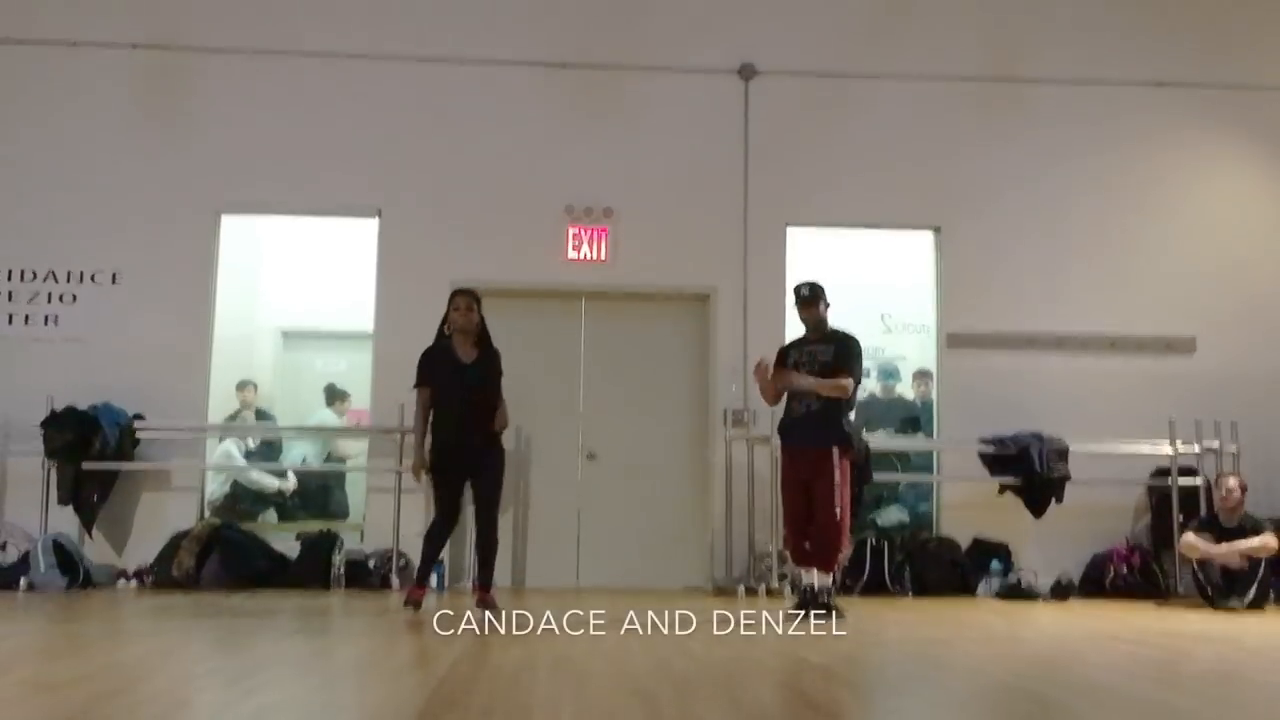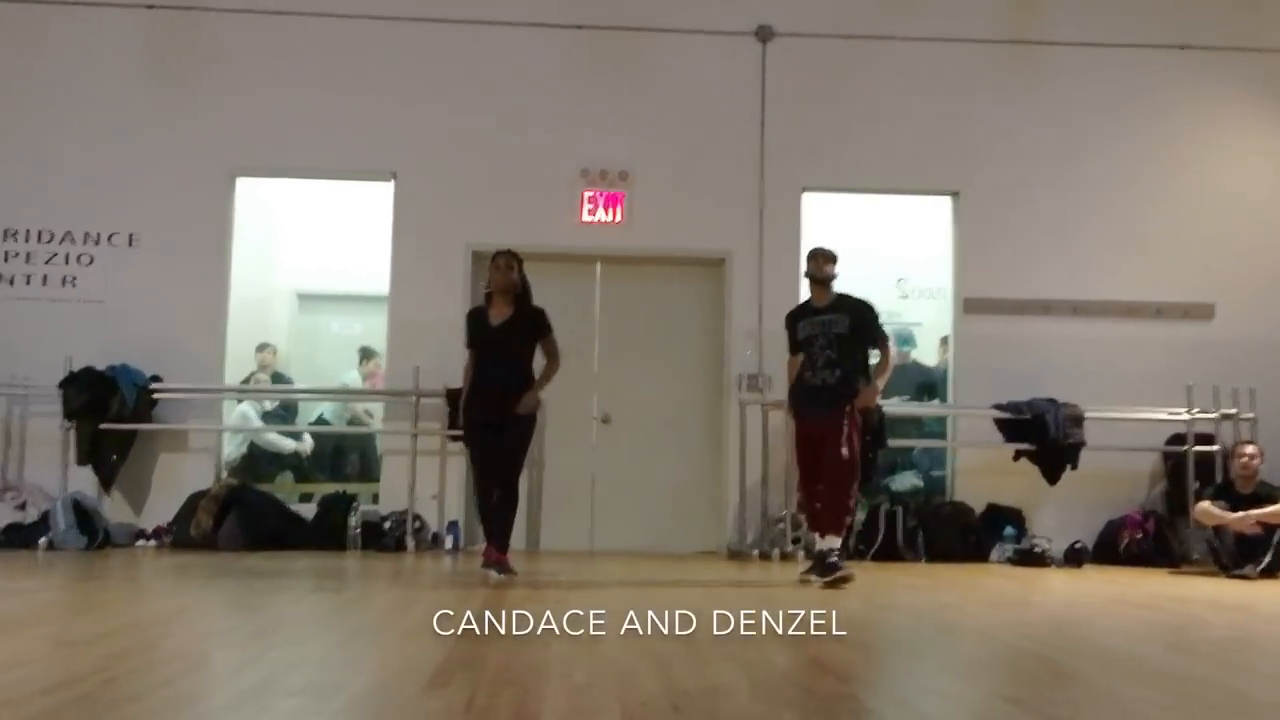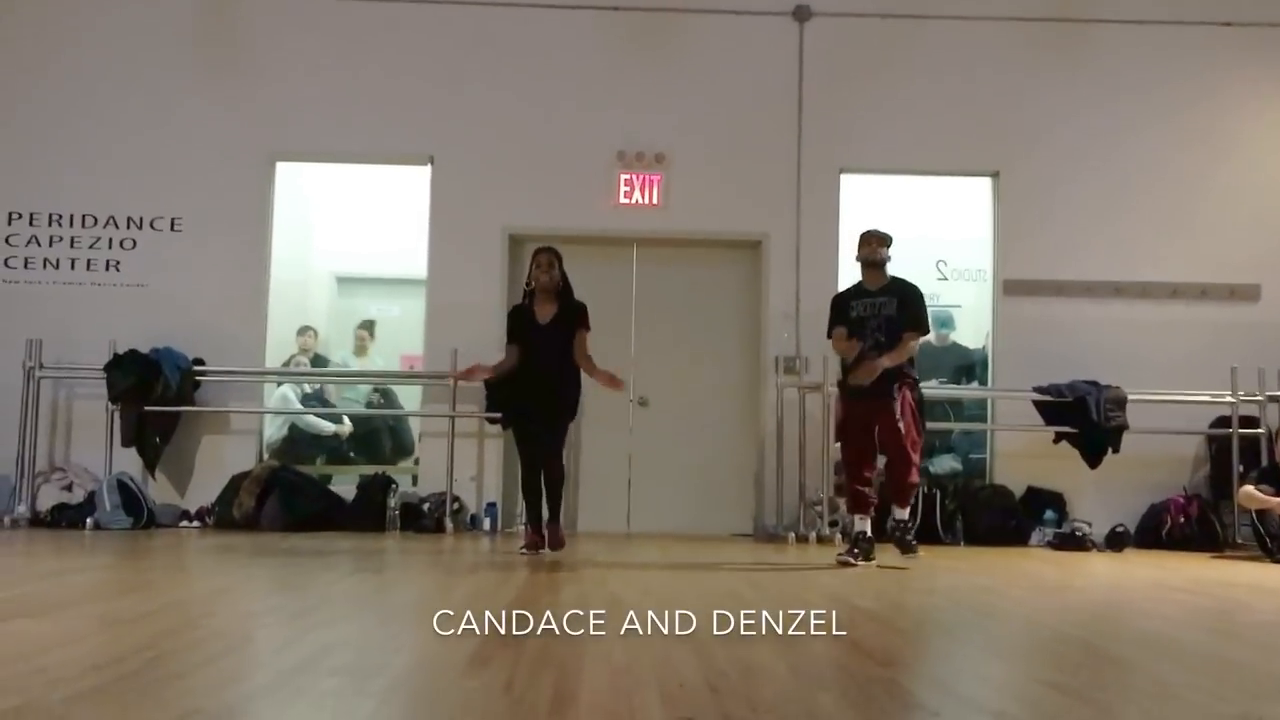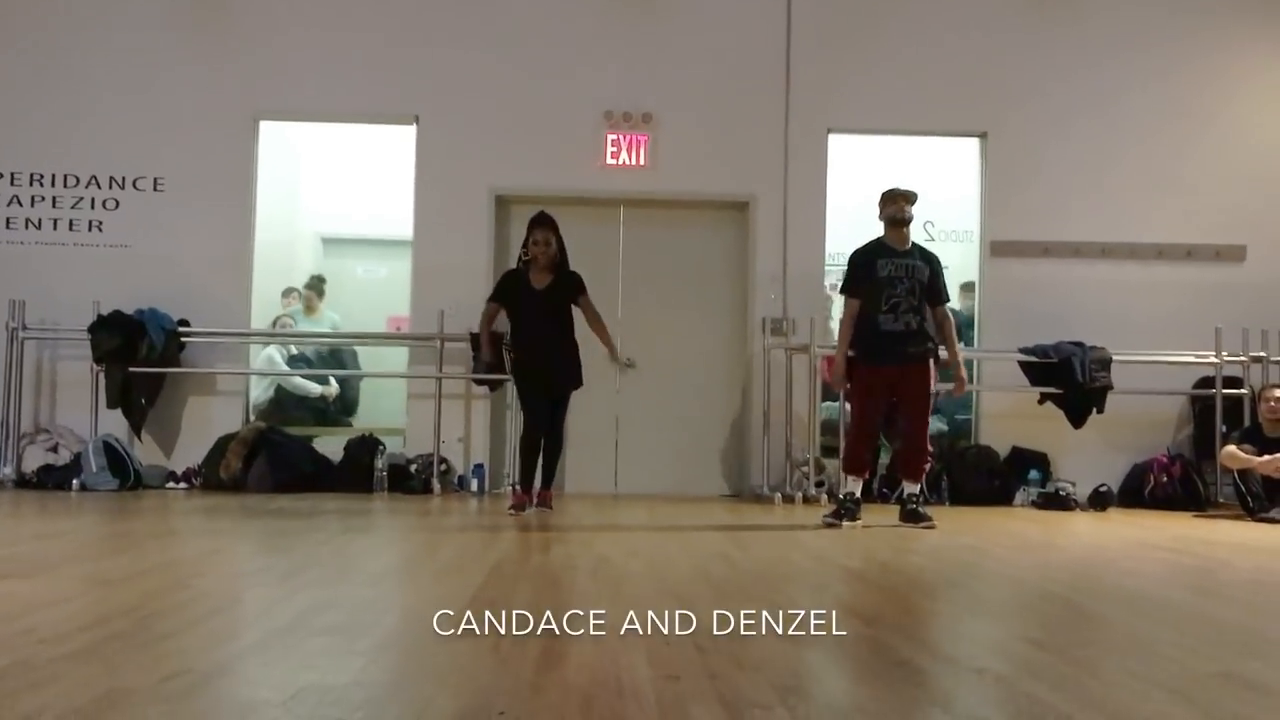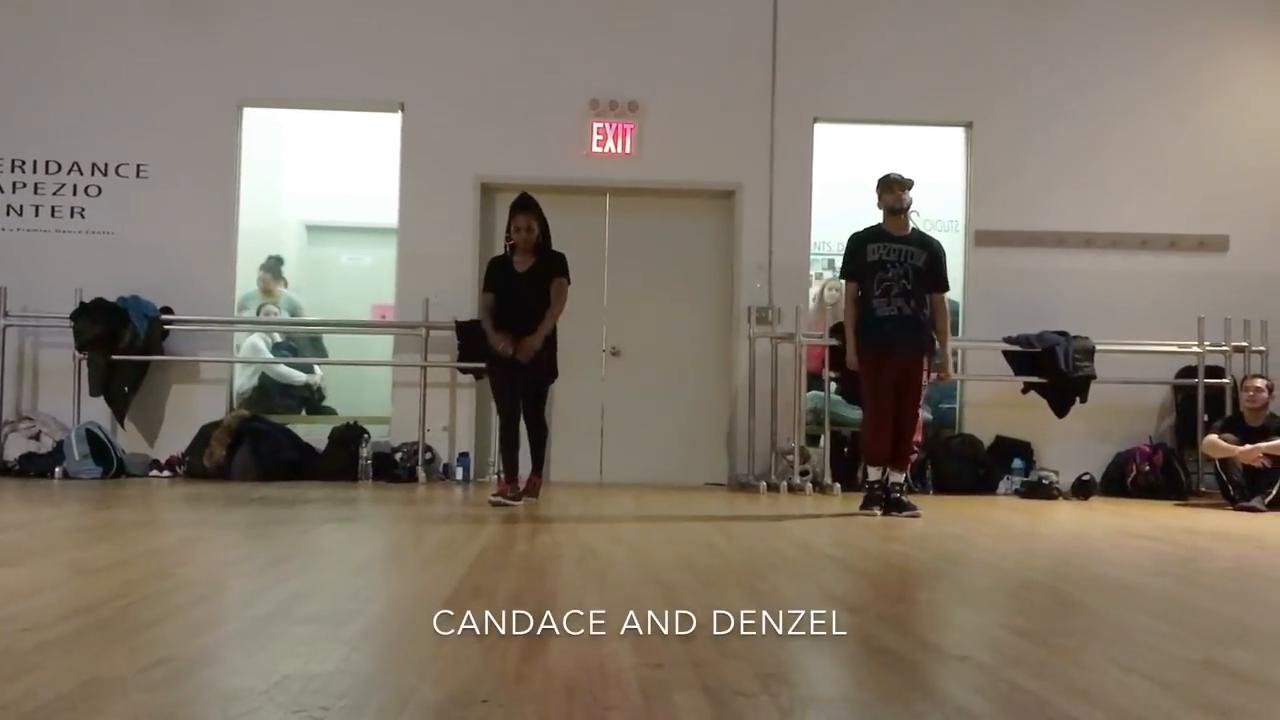
dt=0.5s
person 1, frame 1
left shoulder: (845, 344)
right shoulder: (789, 352)
left elbow: (845, 387)
right elbow: (772, 398)
left wrist: (808, 382)
right wrist: (765, 380)
left hip: (830, 443)
right hip: (794, 444)
left knee: (830, 519)
right knee: (796, 520)
left ankle: (824, 594)
right ankle: (808, 590)
person 1, frame 2
left shoulder: (859, 310)
right shoulder: (795, 318)
left elbow: (884, 352)
left wrist: (874, 385)
right wrist: (791, 397)
left hip: (845, 406)
right hip: (807, 408)
left knee: (841, 479)
right knee: (812, 483)
left ankle: (833, 553)
right ankle: (822, 553)
person 1, frame 3
left shoulder: (907, 293)
right shoulder: (844, 299)
left elbow: (910, 343)
right elbow: (837, 339)
left wrist: (879, 364)
right wrist: (846, 348)
left hip: (896, 383)
right hip: (855, 388)
left knee: (901, 449)
right knee: (856, 464)
left ankle: (901, 525)
right ankle: (862, 538)
person 1, frame 4
left shoulder: (928, 260)
right shoulder: (864, 256)
left elbow: (940, 313)
right elbow: (851, 310)
left wrist: (957, 362)
right wrist: (840, 359)
left hip: (918, 356)
right hip: (873, 356)
left knee: (916, 431)
right knee: (863, 428)
left ankle: (911, 502)
right ankle: (850, 500)
person 1, frame 5
left shoulder: (930, 247)
right shoulder: (861, 241)
left elbow: (938, 302)
right elbow: (851, 295)
left wrist: (945, 352)
right wrist: (850, 344)
left hip: (915, 345)
right hip: (874, 343)
left knee: (908, 419)
right knee: (877, 416)
left ankle: (896, 490)
right ankle: (875, 486)
person 2, frame 1
left shoulder: (491, 356)
right shoulder: (433, 356)
right elbow: (423, 407)
left wrist: (502, 412)
right wrist: (418, 450)
left hip: (487, 449)
right hip: (448, 448)
left knee: (488, 519)
right knee: (446, 518)
left ankle: (484, 591)
right ankle: (419, 586)
person 2, frame 2
left shoulder: (531, 316)
right shoulder: (475, 317)
left elbow: (553, 360)
left wrist: (533, 392)
right wrist: (464, 404)
left hip: (516, 409)
right hip: (480, 408)
left knee: (508, 478)
right knee: (483, 478)
left ankle: (500, 552)
right ankle: (490, 544)
person 2, frame 3
left shoulder: (574, 311)
right shoulder: (518, 314)
left elbow: (580, 353)
right elbow: (512, 359)
left wrist: (597, 372)
right wrist: (489, 371)
left hip: (560, 398)
right hip: (523, 398)
left knee: (552, 457)
right knee: (529, 463)
left ankle: (554, 525)
right ankle: (534, 532)
person 2, frame 4
left shoulder: (570, 280)
right shoulder: (512, 280)
left elbow: (591, 316)
right elbow: (489, 316)
left wrist: (612, 349)
right wrist: (487, 345)
left hip: (563, 364)
right hip: (528, 363)
left knee: (554, 427)
right knee: (533, 423)
left ankle: (545, 491)
right ankle: (523, 491)
person 2, frame 5
left shoulder: (554, 262)
right shoulder: (497, 265)
left elbow: (558, 303)
right elbow: (486, 309)
left wrist: (538, 337)
right wrist: (494, 335)
left hip: (539, 352)
right hip: (503, 353)
left knee: (534, 415)
right knee: (507, 415)
left ankle: (536, 477)
right ankle: (510, 484)
